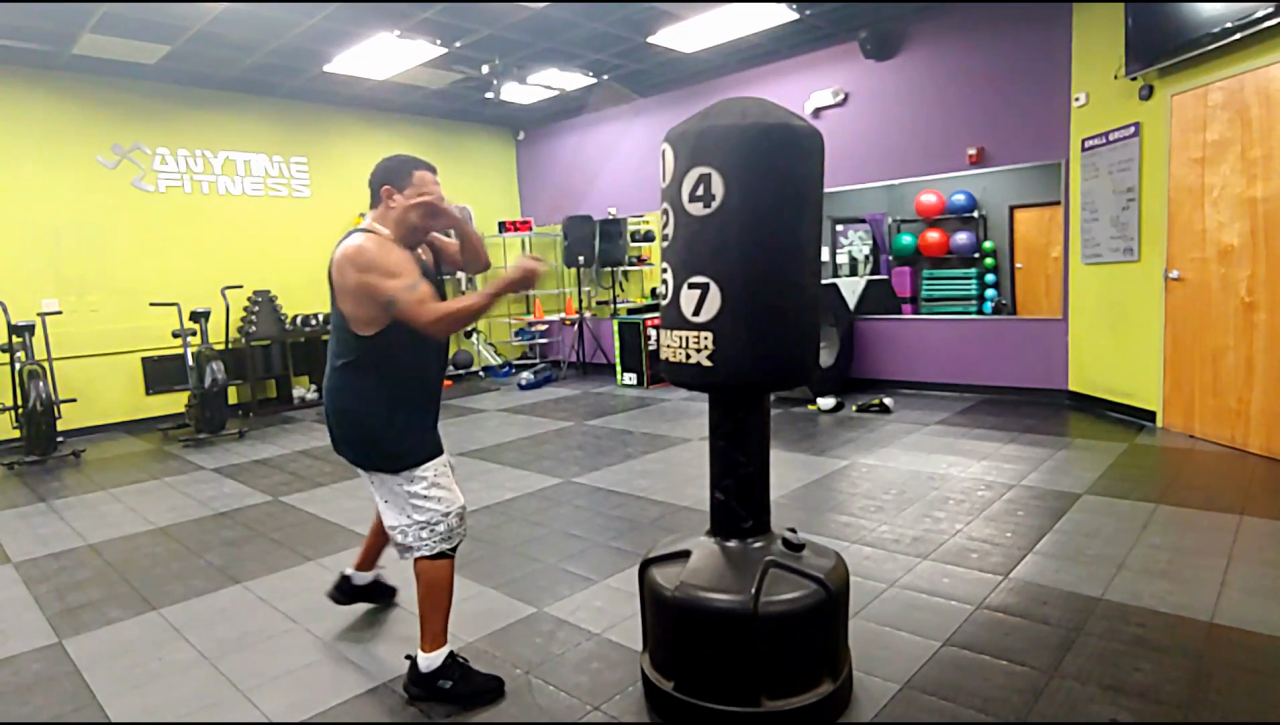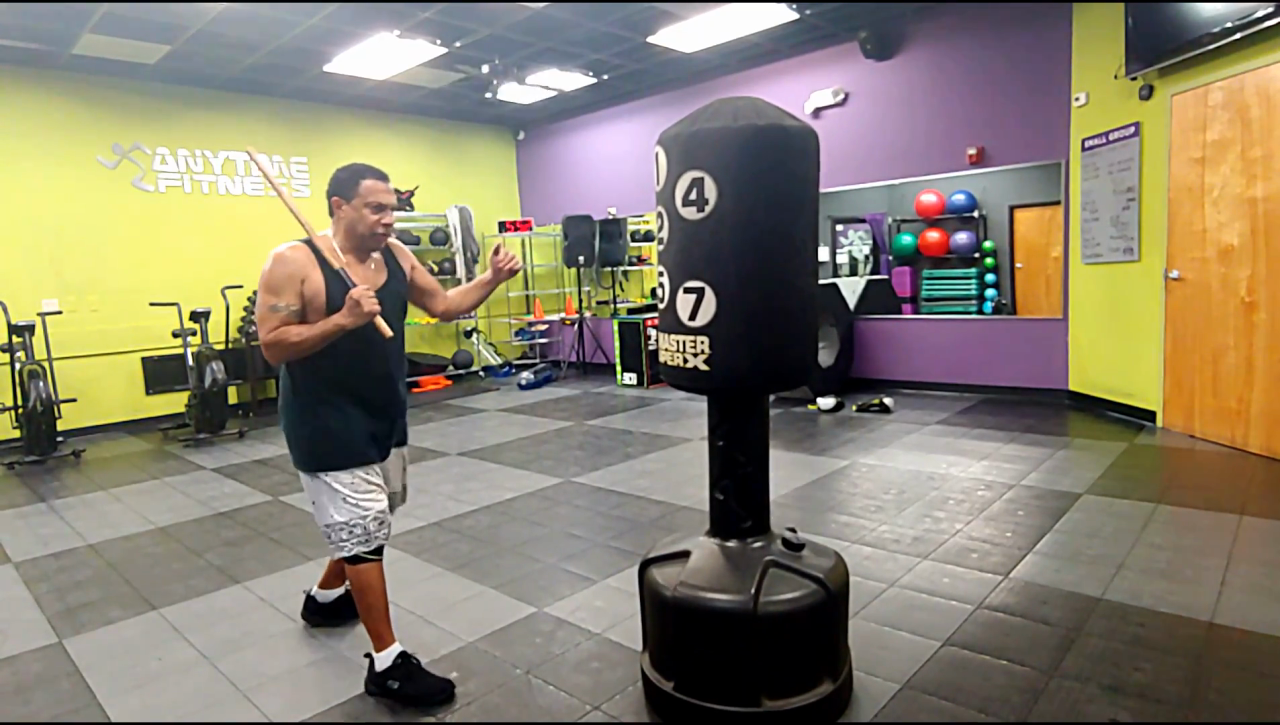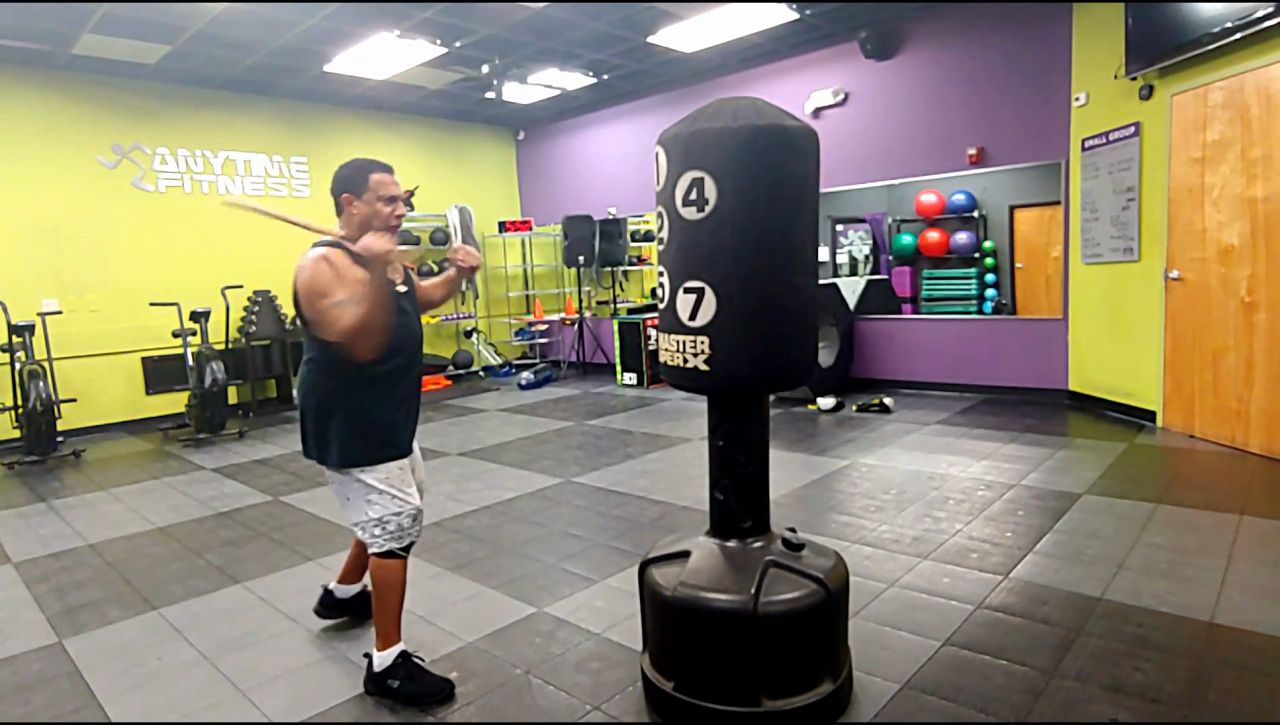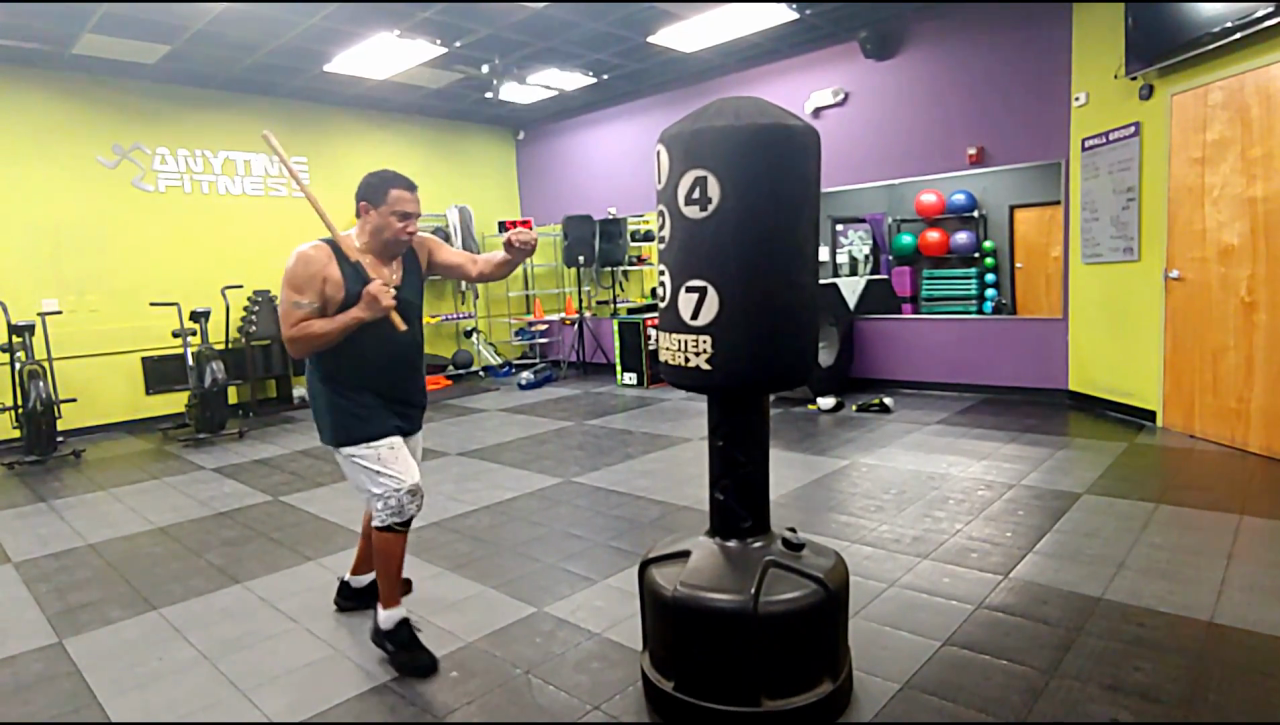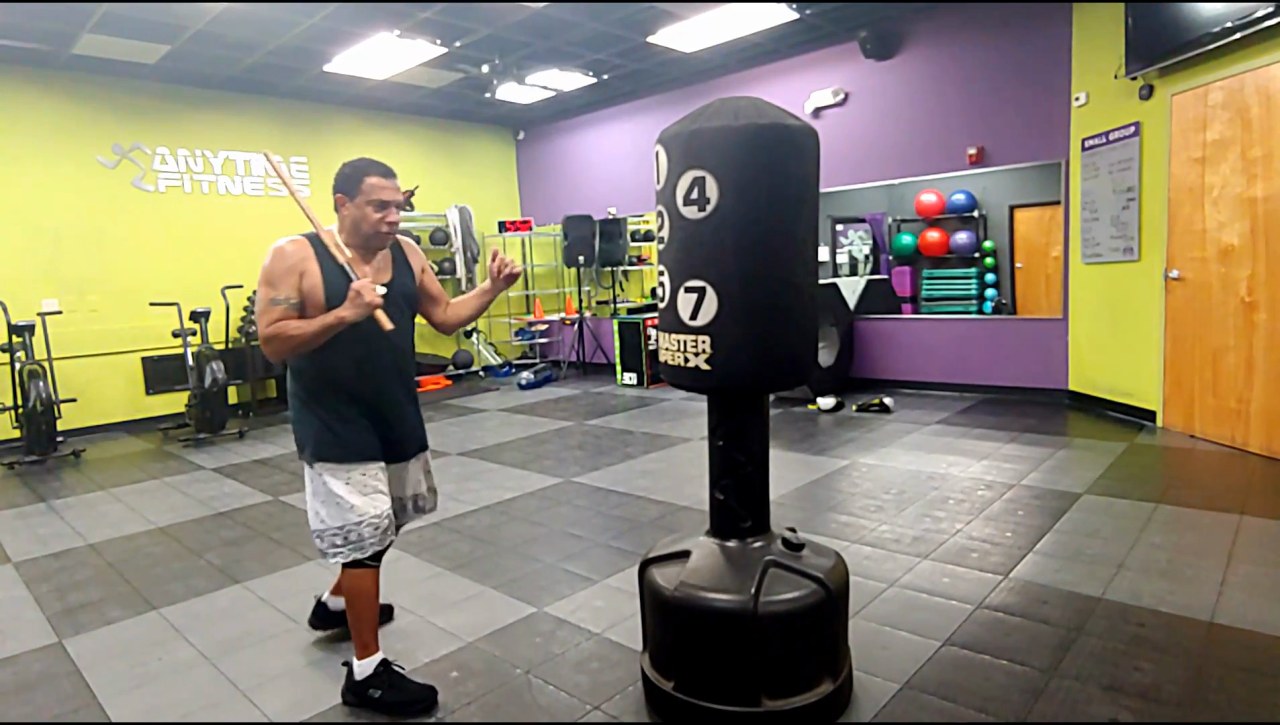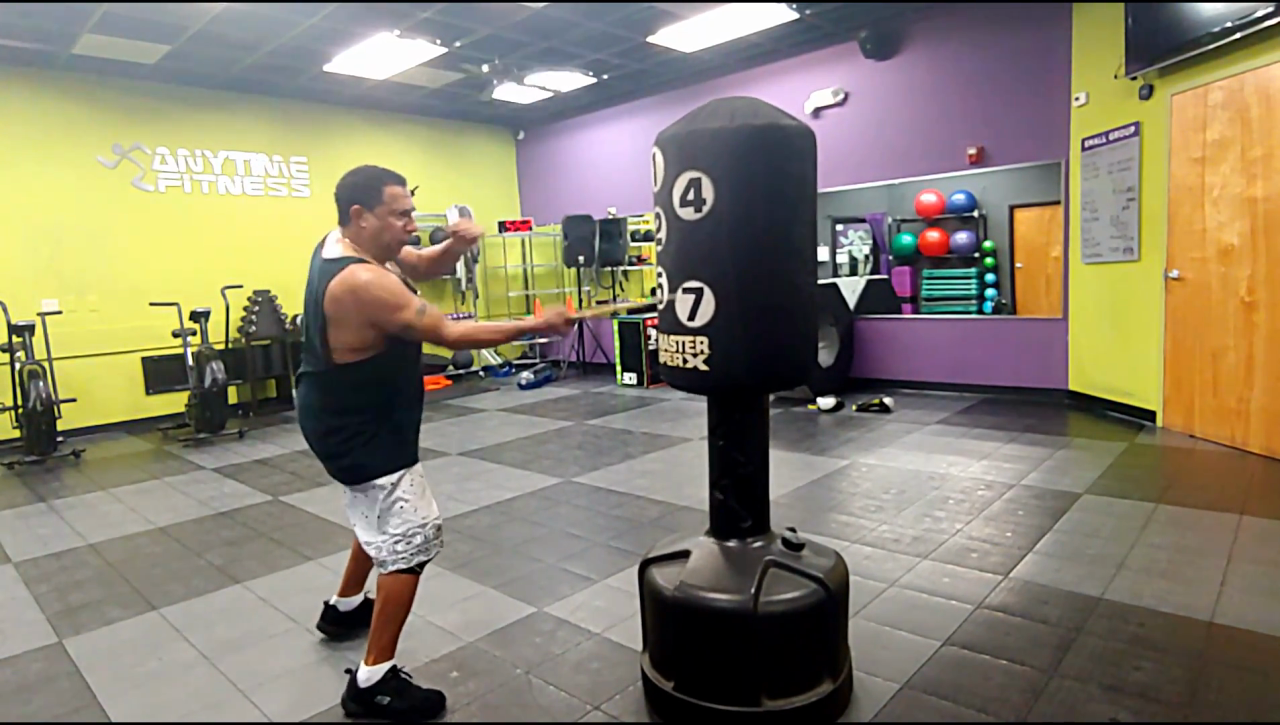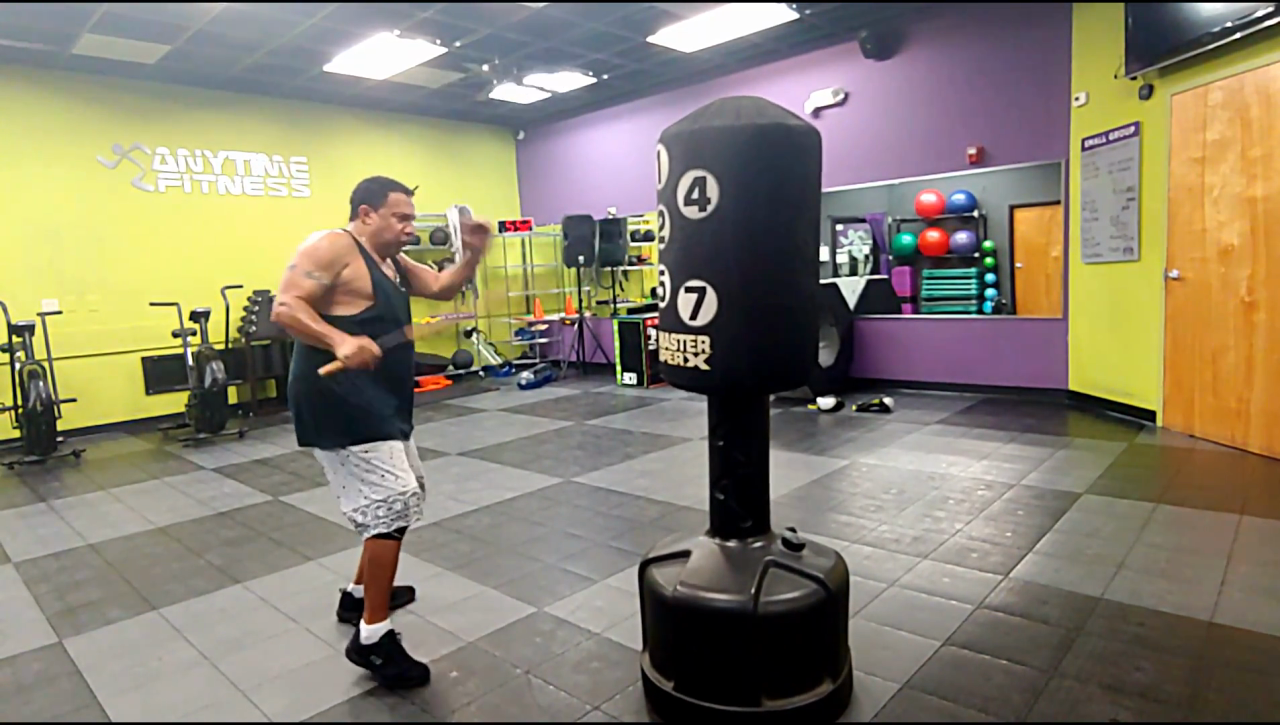
dt=0.7s
person 1, frame 1
left shoulder: (417, 242)
right shoulder: (365, 251)
left elbow: (473, 260)
right elbow: (436, 322)
left wrist: (452, 219)
right wrist: (508, 282)
left hip: (392, 407)
right hip: (377, 414)
left knee: (404, 501)
right knee: (437, 521)
left ankle: (360, 576)
right ankle: (432, 666)
person 1, frame 2
left shoulder: (394, 256)
right shoulder: (293, 262)
left elbow: (444, 304)
right elbow: (272, 345)
left wrist: (493, 278)
right wrist: (343, 320)
left hip: (382, 415)
right hip: (327, 419)
left knee: (365, 515)
right knee: (362, 527)
left ankle: (327, 596)
right ankle: (387, 663)
person 1, frame 3
left shoulder: (383, 259)
right shoulder: (323, 265)
left elbow: (419, 299)
right elbow: (361, 344)
left wrist: (461, 272)
right wrist: (378, 278)
left hip: (383, 412)
right hip: (352, 417)
left knee: (396, 504)
right knee: (395, 522)
left ankle: (347, 591)
right ankle: (388, 663)
person 1, frame 4
left shoulder: (417, 248)
right shoulder: (314, 260)
left elbow: (477, 268)
right elbow: (296, 341)
left wrist: (513, 253)
right wrist: (364, 311)
left hip: (400, 400)
right hip: (349, 405)
left knee: (392, 490)
right knee: (396, 493)
left ankle: (359, 582)
right ankle: (391, 621)
person 1, frame 5
left shoulder: (407, 254)
right shoulder: (293, 257)
left elbow: (447, 316)
right elbow: (273, 344)
left wrist: (490, 288)
right wrist: (345, 313)
left hip: (397, 415)
right hip: (334, 423)
left knee: (394, 513)
right knee: (364, 532)
left ankle: (335, 603)
right ankle: (367, 673)
person 1, frame 6
left shoulder: (352, 243)
right shoulder: (358, 282)
left elbow: (426, 264)
right elbow: (447, 334)
left wrist: (454, 245)
right wrist: (533, 326)
left hip: (354, 417)
right hip: (359, 431)
left knee: (384, 515)
right knee: (412, 538)
left ankle: (344, 608)
person 1, frame 7
left shoulder: (392, 260)
right shoulder: (329, 249)
left elbow: (440, 286)
right elbow: (285, 310)
left wrist: (471, 252)
right wrist: (338, 339)
left hip: (383, 407)
right hip: (340, 407)
left knee: (399, 498)
right knee: (392, 505)
left ankle: (362, 591)
right ankle: (372, 637)
